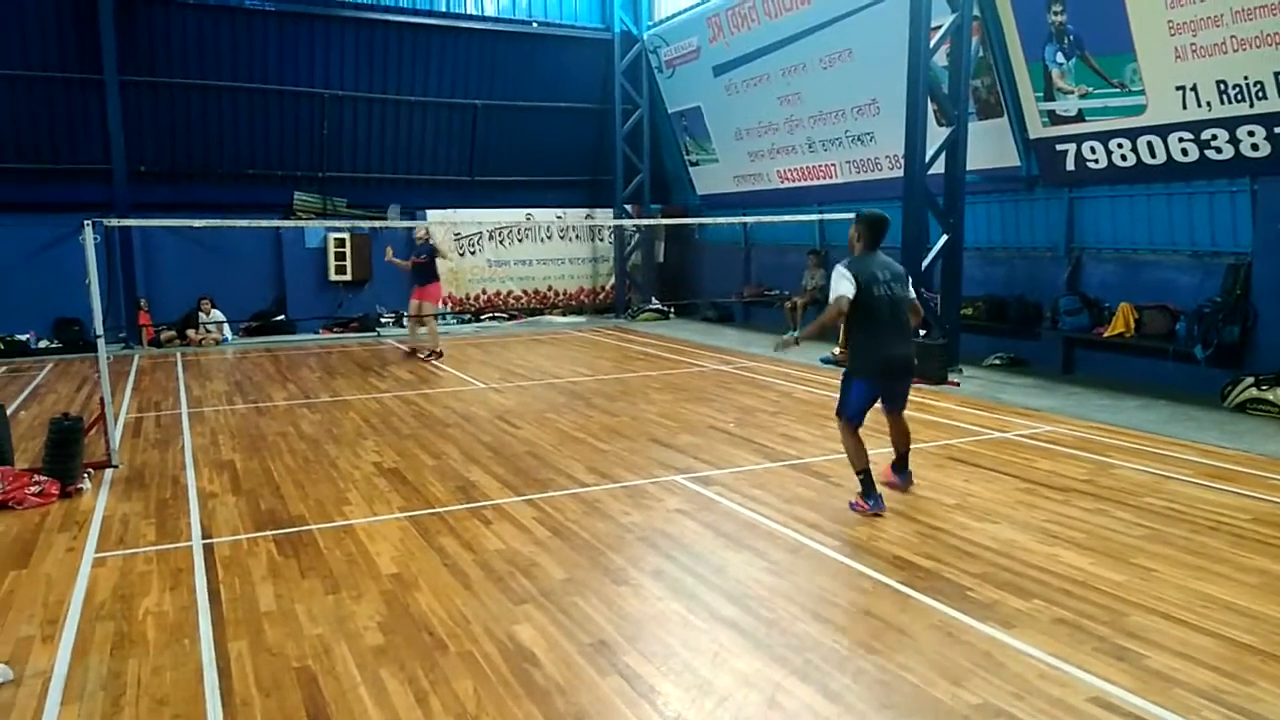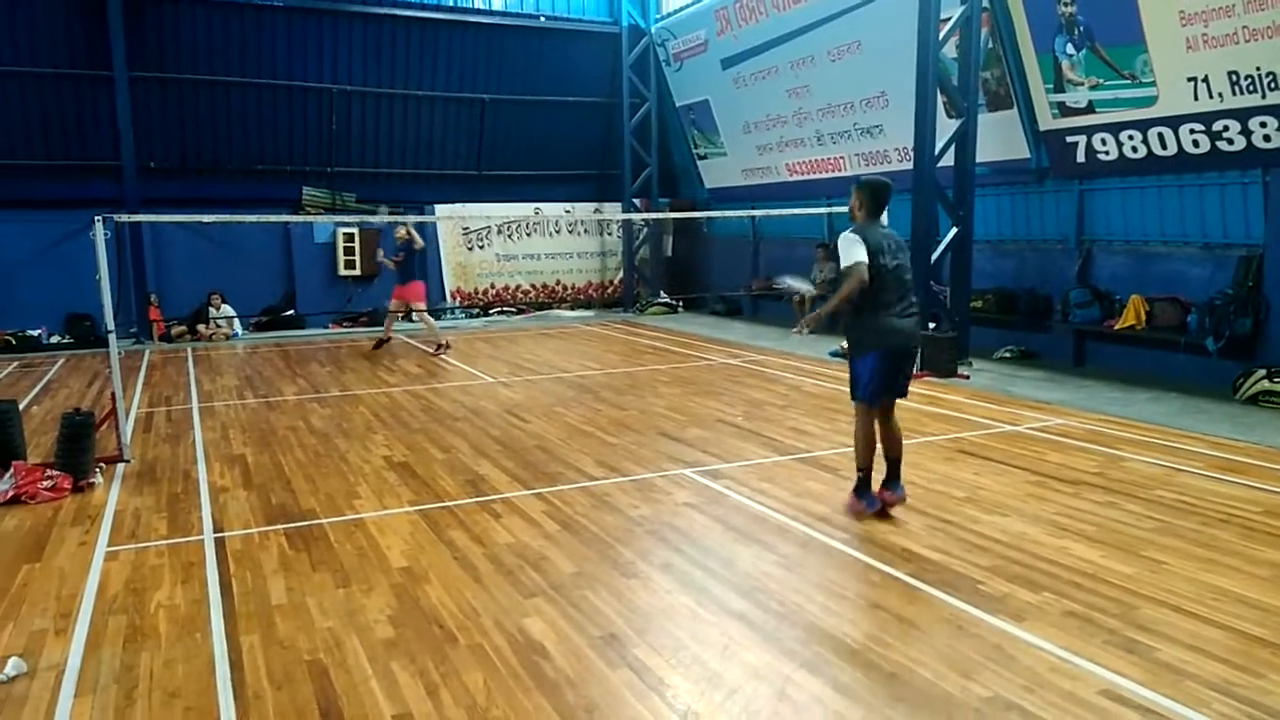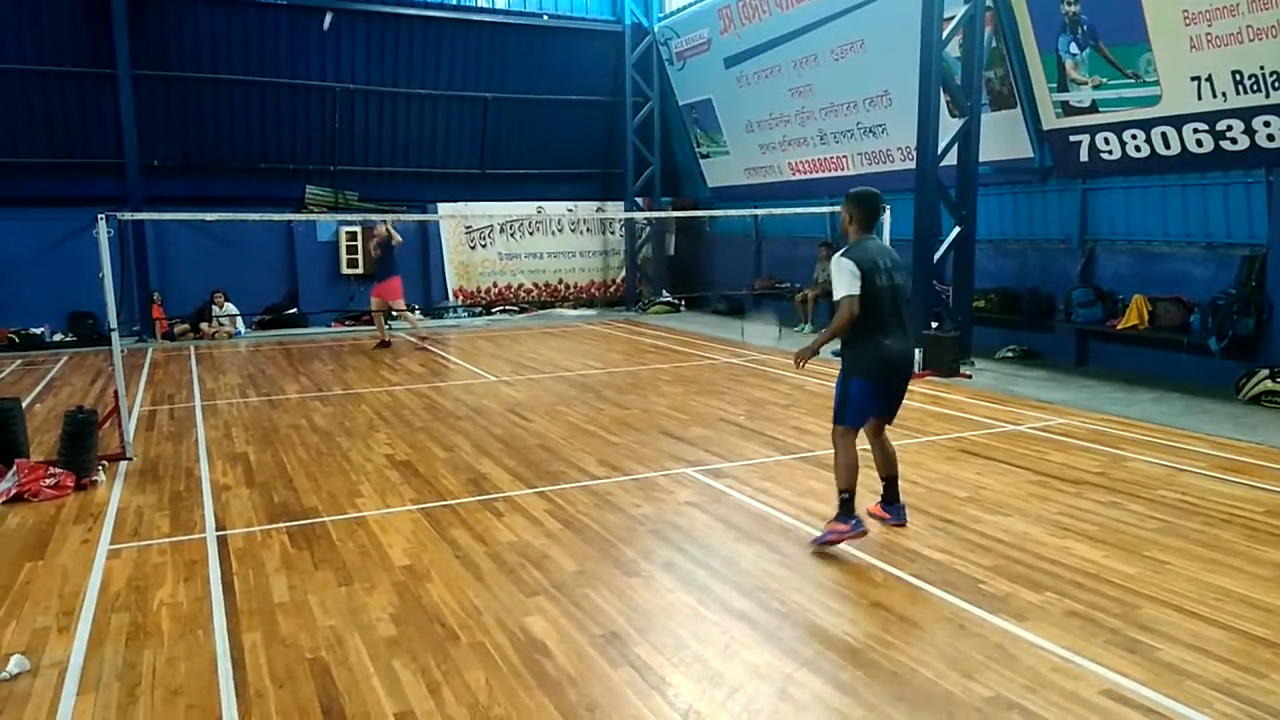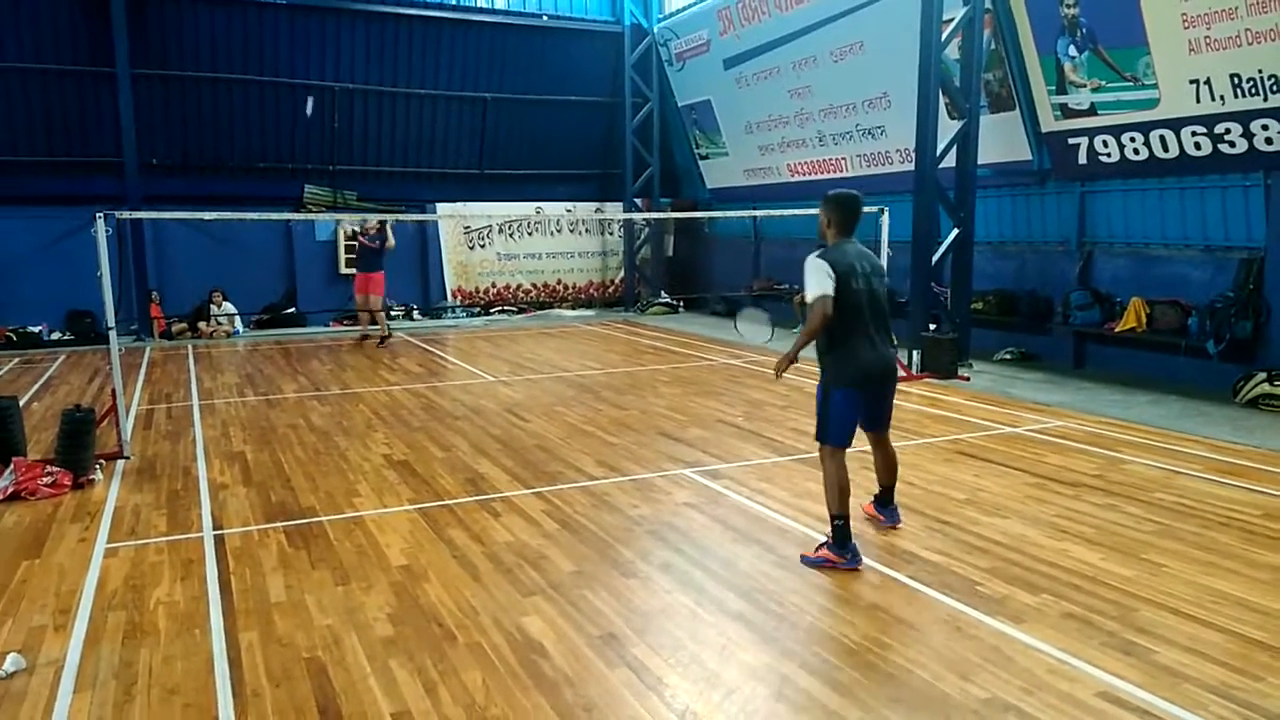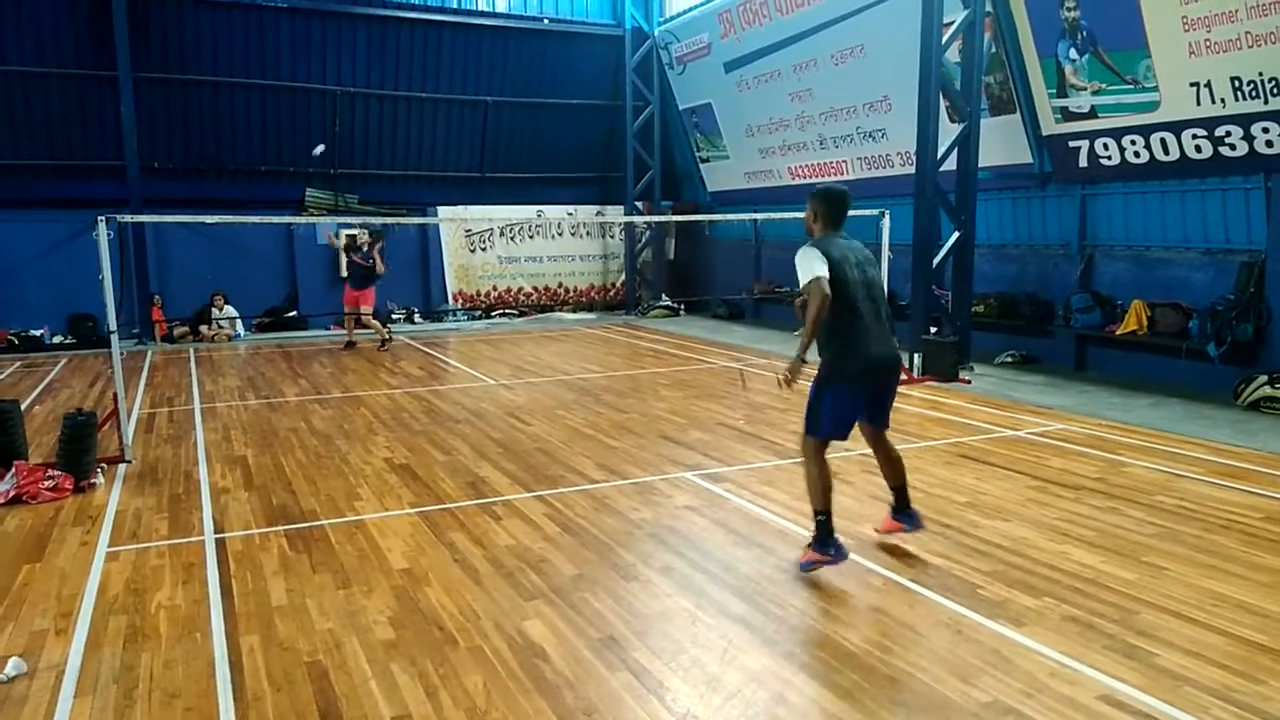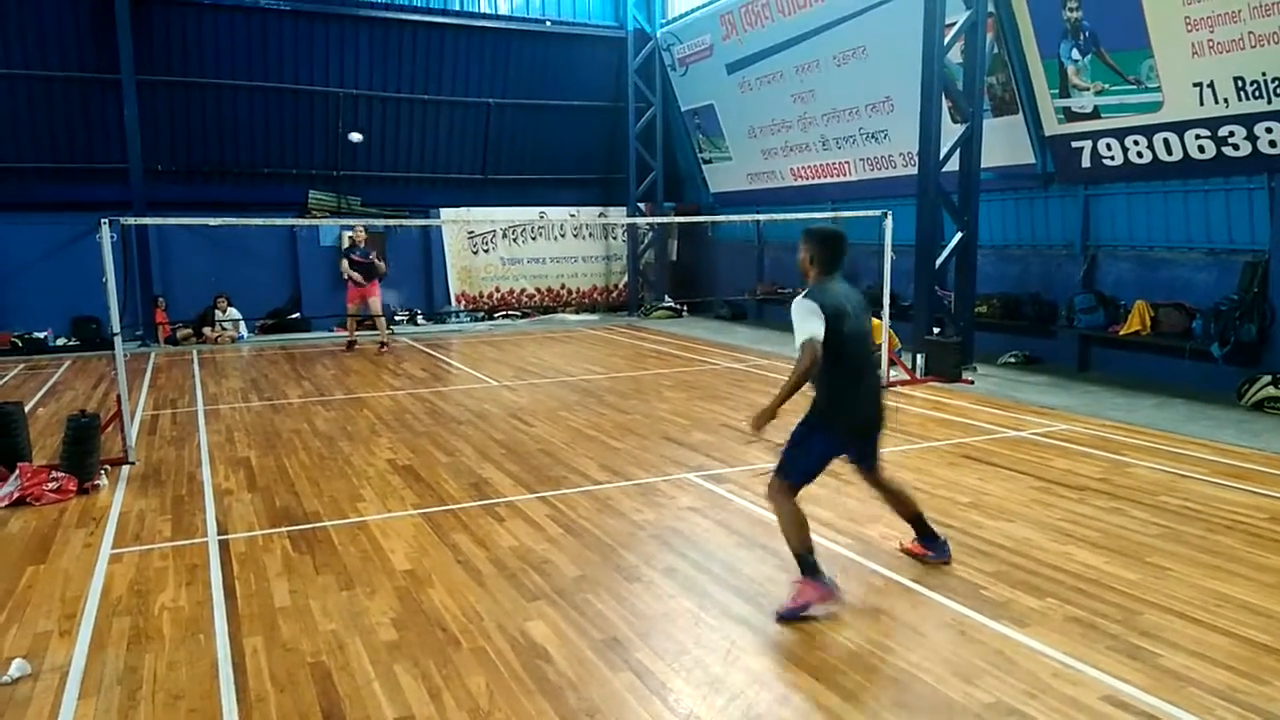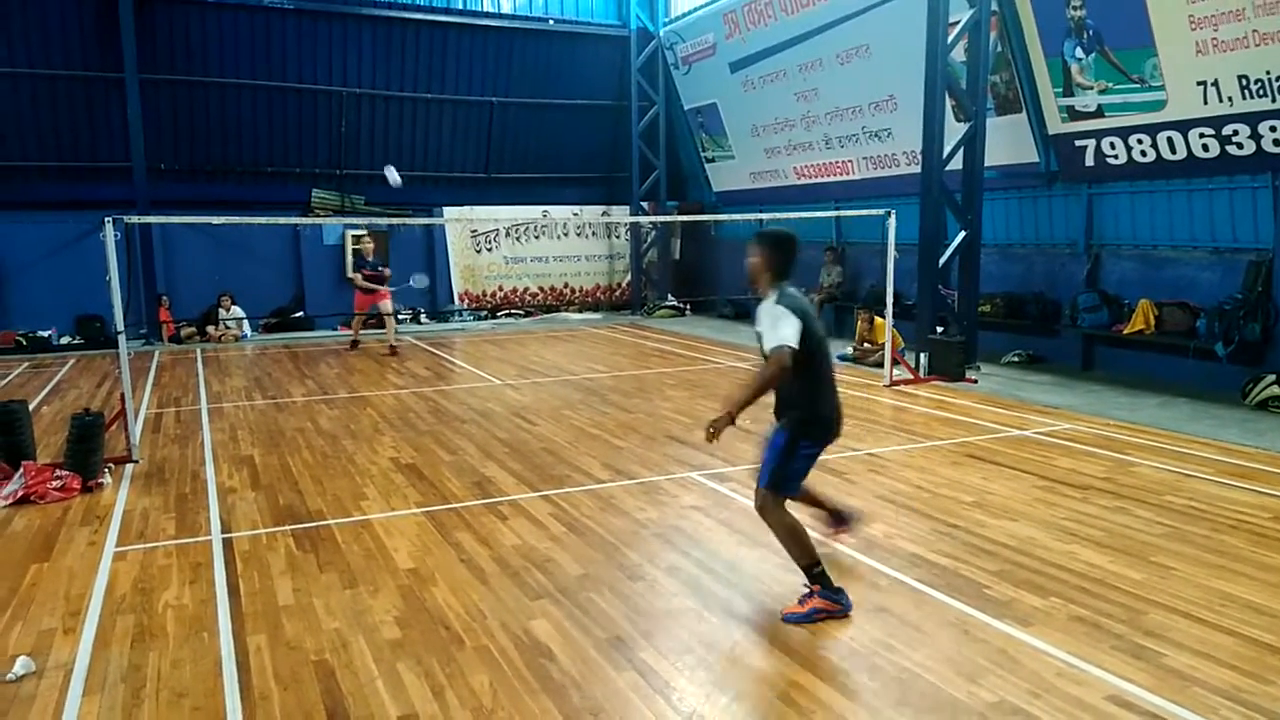
dt=0.2s
person 1, frame 1
left shoulder: (847, 270)
right shoulder: (898, 270)
left elbow: (839, 309)
right elbow: (917, 313)
left wrist: (800, 336)
left hip: (868, 362)
right hip: (903, 359)
left knee: (848, 426)
right knee: (895, 414)
left ankle: (869, 495)
right ankle: (902, 472)
person 1, frame 2
left shoulder: (852, 237)
right shoulder: (897, 241)
left elbow: (859, 279)
left wrist: (821, 312)
left hip: (874, 338)
right hip: (906, 335)
left knee: (865, 412)
right knee: (886, 412)
left ankle: (863, 492)
right ankle: (892, 486)
person 1, frame 3
left shoulder: (846, 259)
right shoulder: (891, 255)
left elbow: (849, 312)
left wrist: (815, 345)
left hip: (866, 359)
right hip: (900, 355)
left knee: (844, 433)
right knee: (875, 429)
left ankle: (846, 516)
right ankle: (891, 505)
person 1, frame 4
left shoulder: (820, 261)
right shoulder: (872, 260)
left elbow: (822, 312)
left wrist: (793, 352)
left hip: (846, 370)
right hip: (883, 363)
left knee: (832, 451)
right knee: (878, 436)
left ankle: (840, 545)
right ankle: (886, 505)
person 1, frame 5
left shoulder: (812, 251)
right shoulder: (861, 251)
left elbow: (821, 295)
left wrist: (799, 355)
left hip: (846, 363)
right hip: (884, 360)
left knee: (812, 448)
right knee: (877, 438)
left ankle: (825, 541)
right ankle: (903, 513)
person 1, frame 6
left shoulder: (807, 303)
right shoulder: (851, 296)
left elbow: (810, 359)
left wrist: (774, 406)
left hip: (834, 414)
right hip: (867, 411)
left knee: (781, 490)
right knee: (872, 476)
left ankle: (816, 584)
right ankle: (930, 541)
person 1, frame 7
left shoulder: (777, 309)
right shoulder: (784, 301)
left elbow: (780, 365)
left wrist: (732, 411)
right wrist: (743, 400)
left hip: (806, 420)
right hip: (804, 412)
left knee: (768, 503)
right knee: (773, 478)
left ankle: (827, 594)
right ankle: (838, 515)
